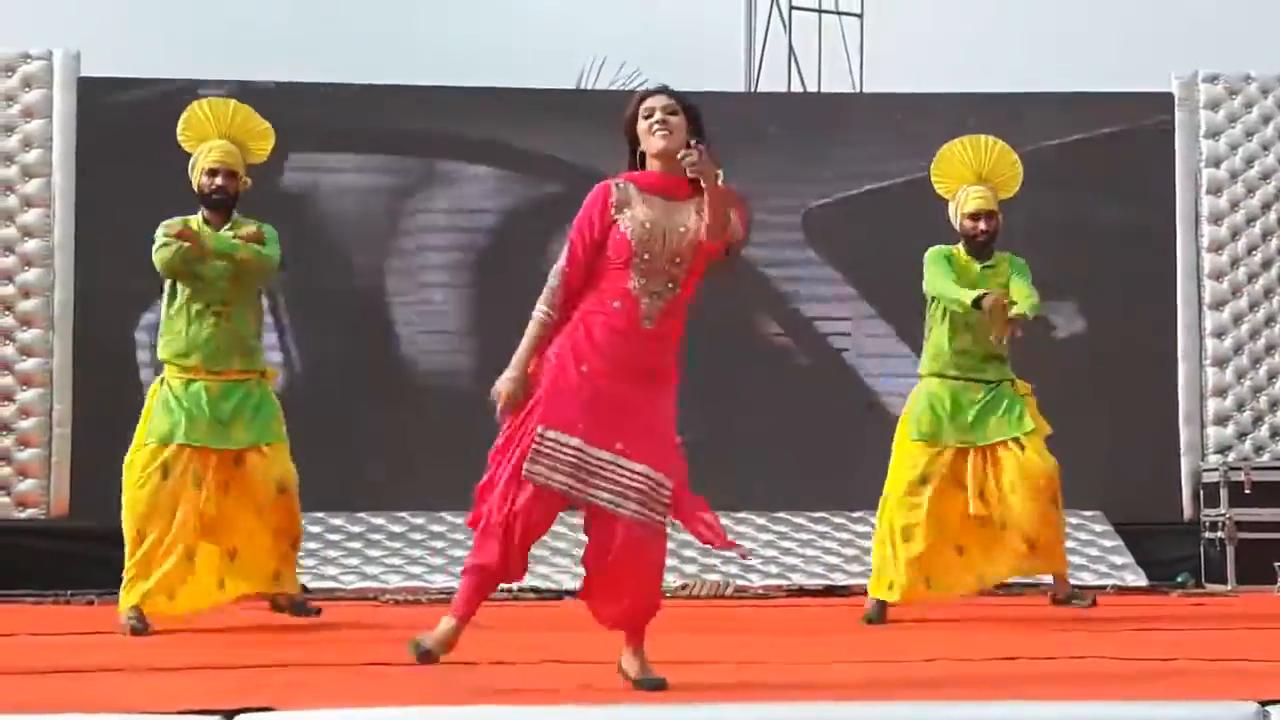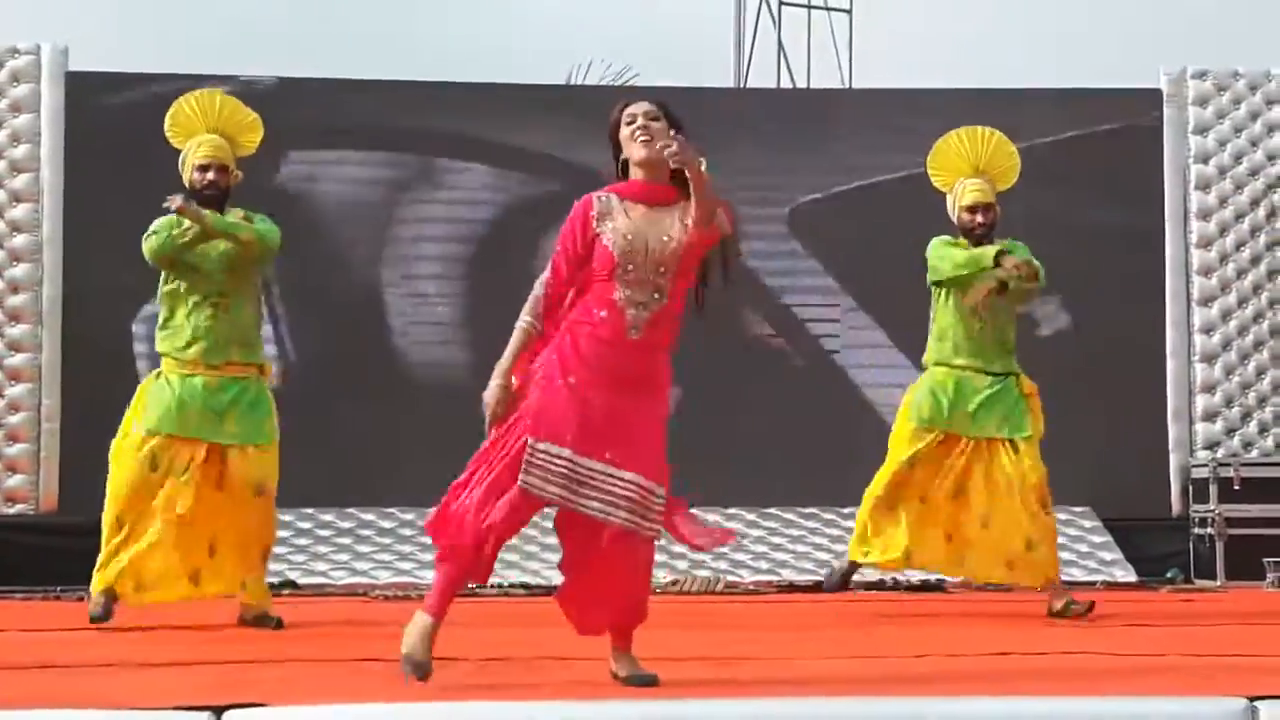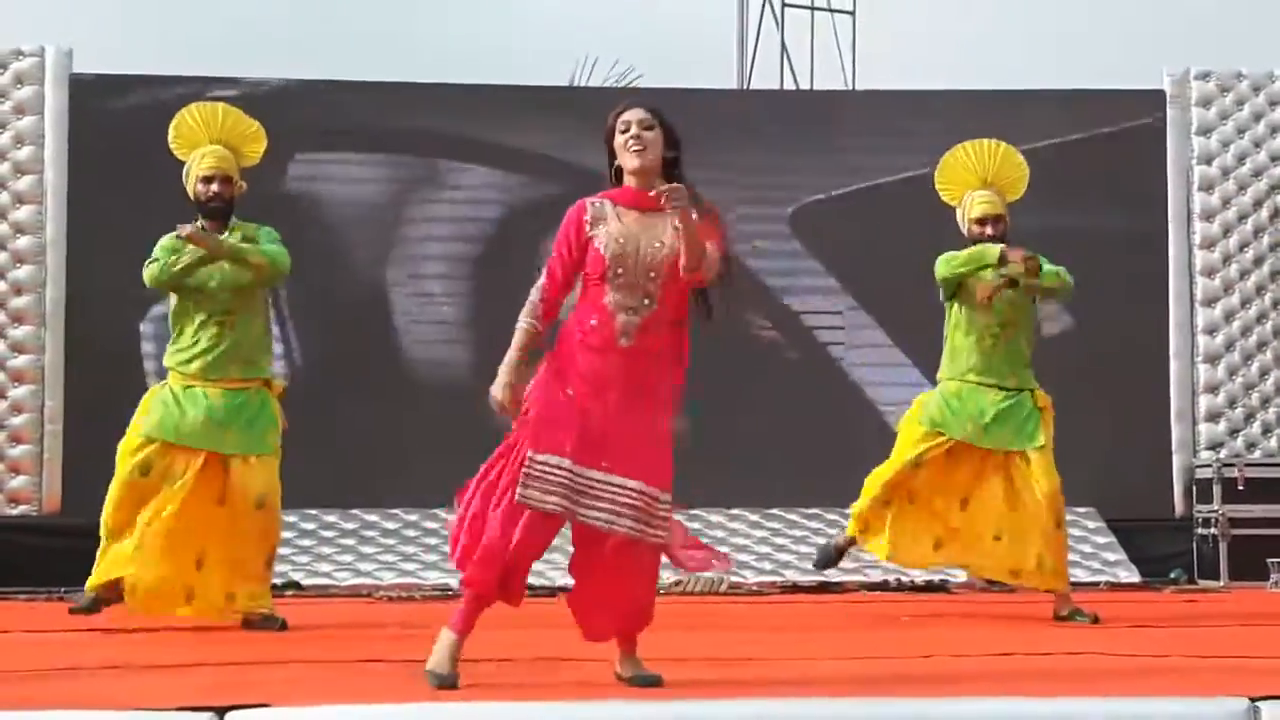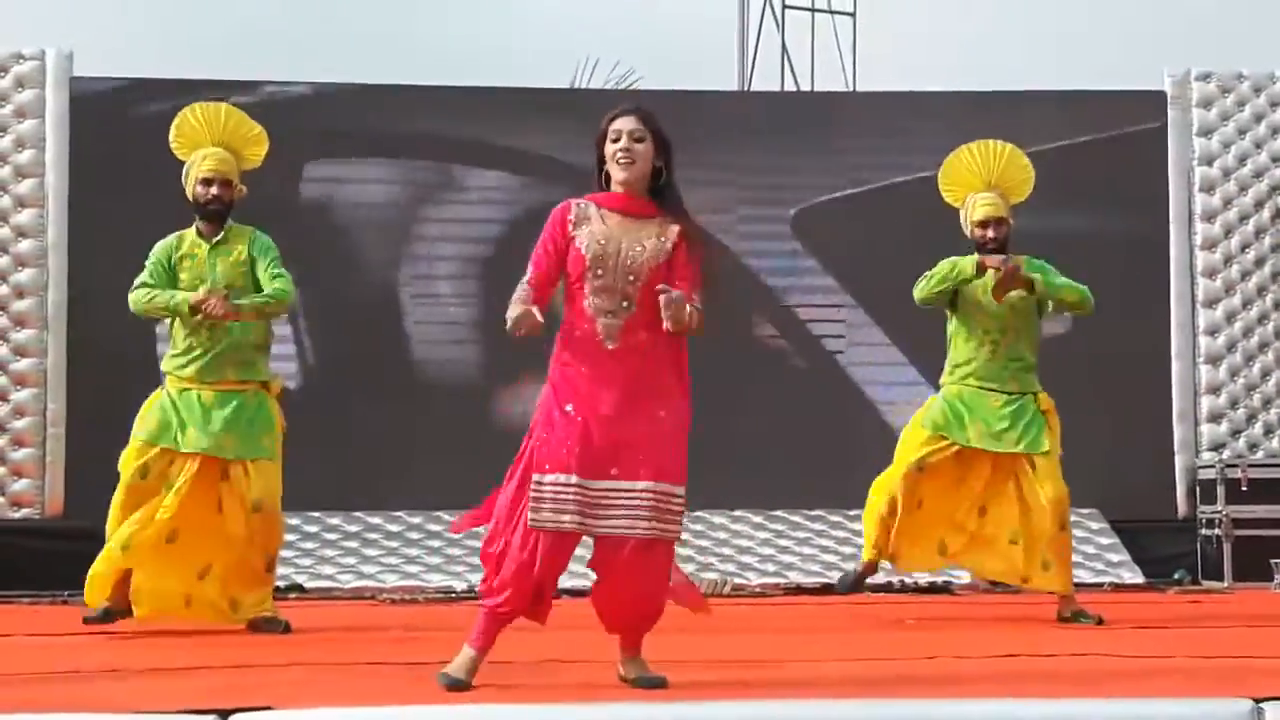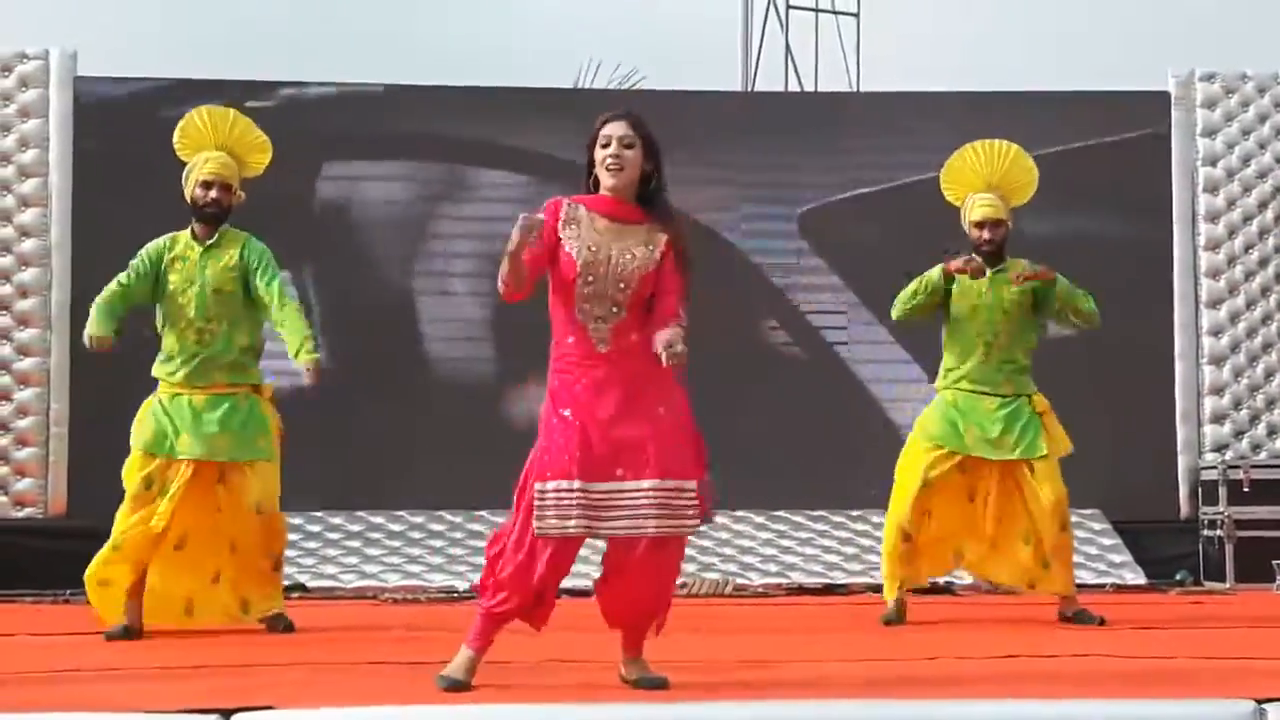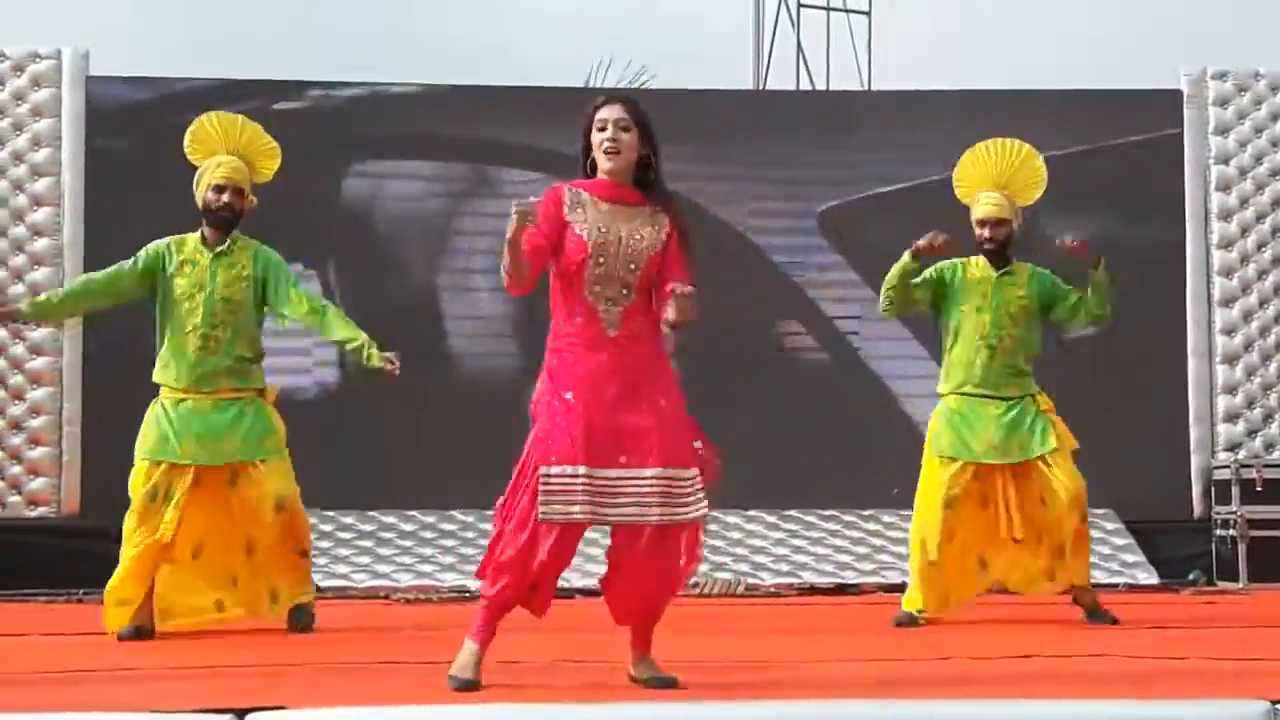
dt=0.1s
person 1, frame 1
left shoulder: (709, 205)
right shoulder: (610, 197)
left elbow: (726, 237)
right elbow: (564, 281)
left wrist: (710, 179)
right wrist: (520, 363)
left hip: (651, 380)
right hip: (583, 361)
left knee: (633, 515)
right knee: (529, 490)
left ankle: (633, 651)
right ankle: (457, 615)
person 1, frame 2
left shoulder: (693, 208)
right shoulder: (595, 208)
left elbow: (710, 231)
right elbow: (548, 292)
left wrist: (696, 173)
right wrist: (504, 372)
left hip: (641, 388)
right hip: (571, 370)
left knee: (621, 523)
right knee: (509, 492)
left ankle: (621, 652)
right ankle: (431, 613)
person 1, frame 3
left shoulder: (689, 218)
right shoulder: (586, 213)
left elbow: (704, 271)
right elbow: (548, 294)
left wrist: (690, 215)
right wrist: (509, 367)
left hip: (642, 393)
right hip: (571, 380)
left knee: (629, 524)
right knee: (524, 507)
left ankle: (627, 652)
right ankle: (456, 632)
person 1, frame 4
left shoulder: (675, 230)
right shoulder: (571, 214)
left elbow: (689, 313)
right elbow: (532, 287)
left wrist: (681, 310)
right wrist: (519, 310)
left hip: (649, 397)
right hip: (577, 388)
left knee: (642, 528)
right knee: (544, 523)
left ankle: (630, 654)
right ankle: (476, 645)
person 1, frame 5
left shoulder: (661, 237)
right shoulder: (560, 215)
left elbow: (670, 318)
right elbow: (514, 288)
left wrist: (673, 342)
right wrist: (515, 246)
left hip: (647, 397)
right hip: (574, 392)
left knee: (650, 529)
right knee: (545, 528)
left ankle: (632, 656)
right ankle: (473, 646)
person 1, frame 6
left shoulder: (661, 221)
right shoulder: (561, 200)
left elbow: (677, 301)
right elbow: (519, 282)
left wrist: (681, 307)
right wrist: (514, 237)
left hip: (645, 384)
right hip: (572, 378)
left knee: (655, 520)
right knee: (547, 514)
left ankle: (641, 654)
right ankle: (478, 640)
person 2, frame 1
left shoulder: (259, 234)
right shoulder: (171, 229)
left elbow: (257, 262)
right elbow: (168, 263)
left wrist: (207, 233)
right wrist: (231, 238)
left hip: (248, 389)
right hip: (183, 391)
left knee: (273, 491)
right knee: (155, 494)
left ankle: (283, 587)
right ankle: (139, 602)
person 2, frame 2
left shoulder: (253, 223)
right shoulder: (168, 224)
left elbow: (266, 243)
right elbow: (157, 254)
left wrist: (204, 217)
right wrist: (207, 226)
left hip: (241, 386)
right hip: (177, 383)
left knee: (250, 492)
right knee: (138, 481)
left ankle: (251, 600)
right ankle: (110, 584)
person 2, frame 3
left shoulder: (259, 238)
right shoulder: (172, 244)
left elbow: (278, 266)
right elbow: (156, 279)
left wrist: (223, 242)
right wrist: (204, 246)
left hip: (246, 399)
right hip: (183, 394)
left knee: (256, 504)
right knee: (135, 486)
left ankle: (252, 603)
right ankle: (109, 581)
person 2, frame 4
left shoulder: (257, 243)
right shoulder: (170, 248)
left elbow: (283, 294)
right elbow: (140, 298)
left wrist: (237, 307)
right wrist: (191, 301)
left hip: (244, 402)
right hip: (180, 398)
left knee: (254, 510)
right knee: (139, 492)
left ankle: (256, 607)
right ankle: (118, 593)
person 2, frame 5
left shoulder: (252, 251)
right shoulder: (162, 249)
left elbow: (283, 303)
right elbow: (118, 291)
left wrist: (303, 351)
right wrist: (98, 325)
left hip: (238, 405)
right hip: (173, 404)
left knee: (256, 510)
right knee: (145, 506)
left ankle: (268, 604)
right ankle: (132, 607)
person 2, frame 6
left shoulder: (262, 260)
right shoulder: (166, 252)
left elbow: (309, 307)
right elbow: (105, 283)
left wrist: (367, 348)
left hip: (242, 409)
right hip: (176, 409)
left knee: (278, 507)
right knee: (151, 514)
left ankle: (294, 597)
right ankle: (141, 612)
person 3, frame 1
left shoulder: (1011, 266)
right shoulder: (938, 257)
left elbow: (1027, 298)
right elbow: (941, 289)
left wrist: (1014, 315)
right wrist: (978, 299)
left hip: (999, 393)
right hip: (941, 396)
left knee: (1037, 479)
right knee: (912, 492)
left ankle: (1059, 579)
right ankle: (882, 593)
person 3, frame 2
left shoulder: (1015, 252)
right shoulder: (942, 247)
left elbow: (1033, 281)
right elbow: (951, 265)
left wrist: (1000, 284)
right wrist: (1003, 258)
left hip: (1001, 391)
right hip: (944, 386)
left knee: (1028, 485)
right knee: (901, 473)
left ankle: (1055, 593)
right ankle: (854, 558)
person 3, frame 3
left shoulder: (1026, 266)
right shoulder: (956, 261)
left elbow: (1063, 283)
right elbow: (947, 271)
left wrist: (1016, 276)
right wrist: (1004, 253)
left hip: (1016, 403)
right hip: (956, 396)
left knee: (1043, 496)
right knee: (900, 471)
left ankle: (1061, 599)
right ankle: (851, 536)
person 3, frame 4
left shoulder: (1034, 273)
right shoulder: (955, 270)
left elbow: (1084, 300)
right elbow: (922, 293)
left wrist: (1027, 281)
right wrist: (980, 263)
left hip: (1021, 408)
right hip: (960, 401)
left knee: (1049, 501)
right knee: (904, 476)
left ankle: (1067, 602)
right ankle: (871, 558)
person 3, frame 5
left shoulder: (1030, 277)
right shoulder: (947, 275)
left elbow: (1088, 315)
right elbow: (900, 311)
left wrist: (1050, 280)
right wrist: (944, 272)
left hip: (1017, 411)
right hip: (957, 406)
left knee: (1048, 503)
right knee: (913, 494)
left ankle: (1068, 602)
right ankle: (897, 593)
person 3, frame 6
left shoulder: (1036, 281)
right shoulder: (951, 273)
left elbow: (1097, 314)
right elbow: (890, 304)
left wrist: (1096, 267)
right wrist: (913, 256)
left hip: (1021, 412)
right hip: (962, 412)
left knee: (1068, 495)
right knee: (939, 509)
left ankle: (1083, 593)
right ankle: (918, 604)
